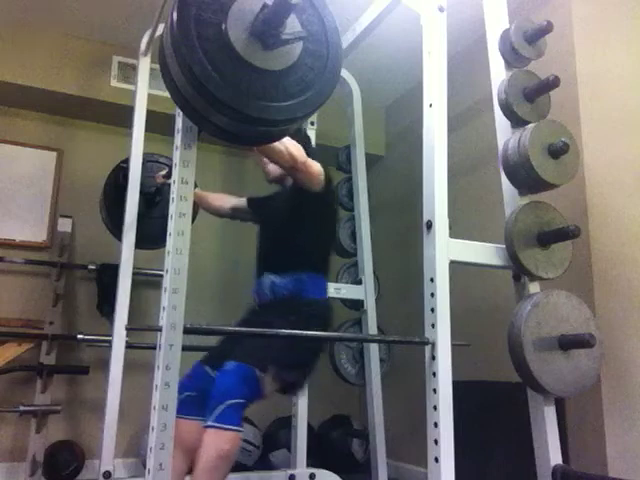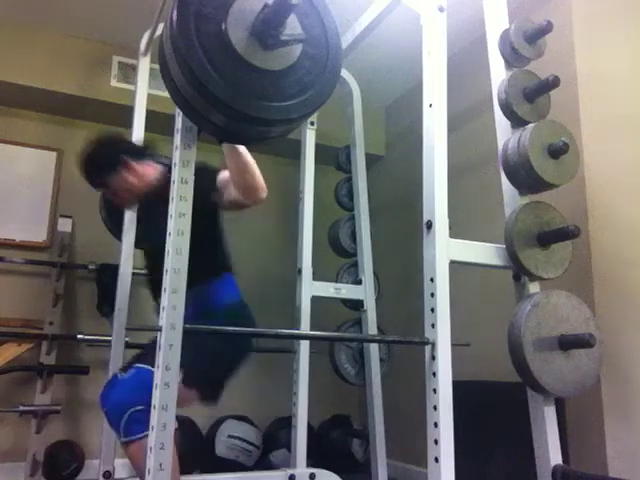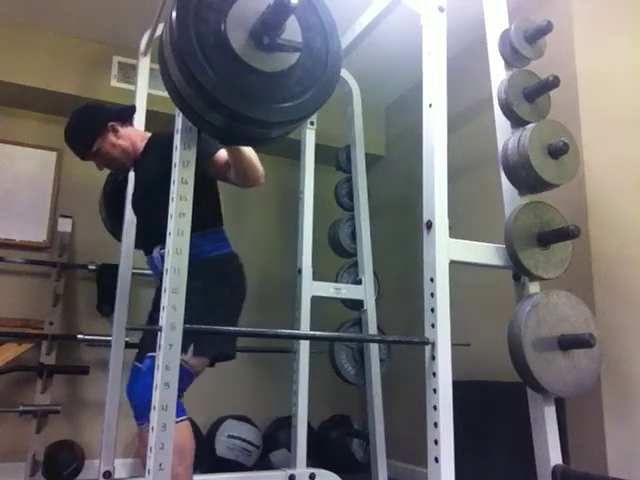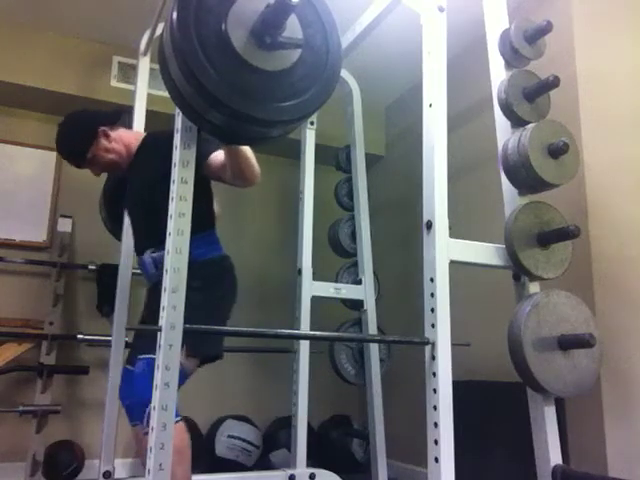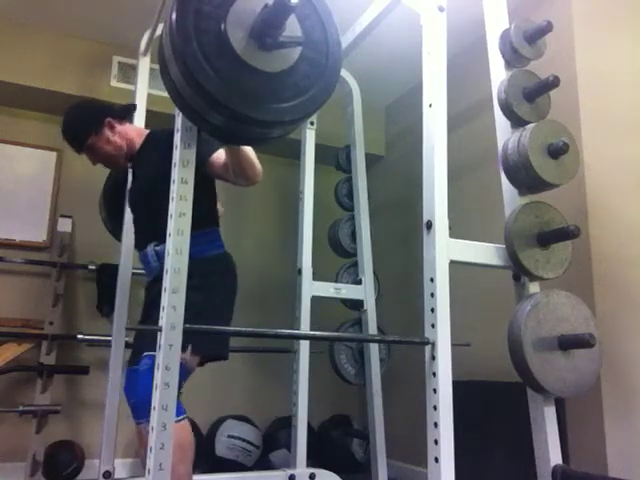
dt=0.7s
person 1, frame 1
left shoulder: (313, 188)
right shoulder: (275, 203)
left elbow: (294, 159)
right elbow: (226, 205)
left hip: (299, 313)
right hip: (268, 311)
left knee: (228, 391)
right knee: (195, 388)
person 1, frame 2
left shoulder: (188, 182)
right shoulder: (149, 205)
left elbow: (253, 193)
left wrist: (227, 137)
left hip: (219, 322)
right hip: (188, 323)
left knee: (127, 398)
right knee: (117, 397)
person 1, frame 3
left shoulder: (178, 144)
right shoulder: (143, 169)
left elbow: (251, 175)
left hip: (208, 279)
left knee: (155, 391)
right knee: (143, 390)
person 1, frame 4
left shoulder: (171, 145)
right shoulder: (134, 170)
left elbow: (247, 175)
left hip: (201, 281)
left knee: (149, 393)
right knee: (136, 390)
person 1, frame 5
left shoulder: (175, 143)
right shoulder: (140, 168)
left elbow: (248, 175)
right elbow: (212, 207)
left hip: (200, 278)
right hip: (168, 281)
left knee: (153, 390)
right knee: (141, 388)
